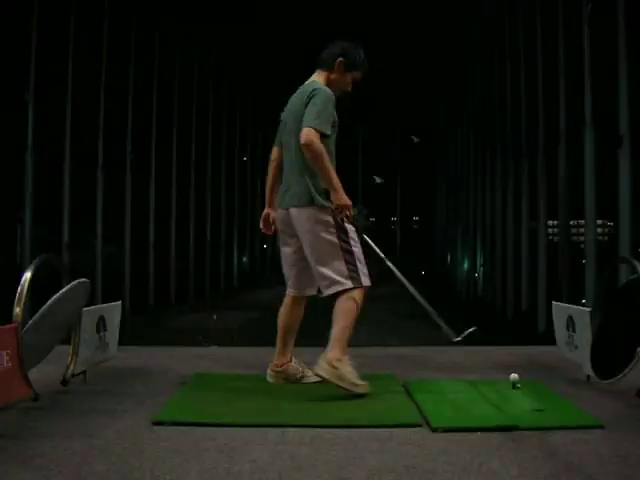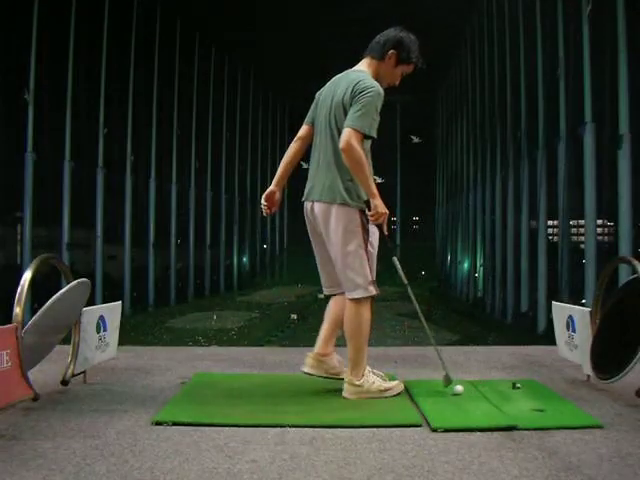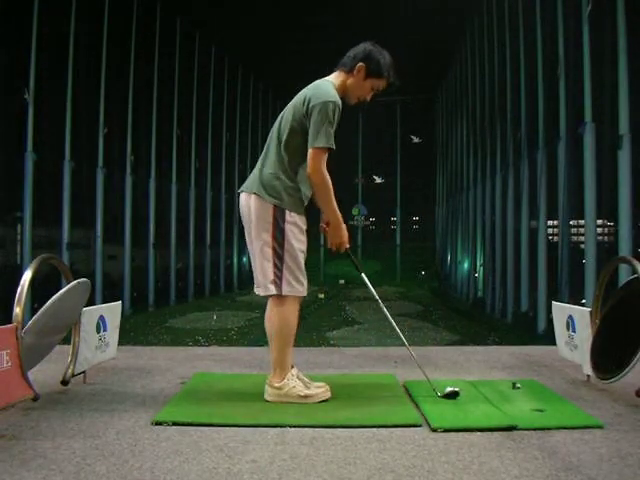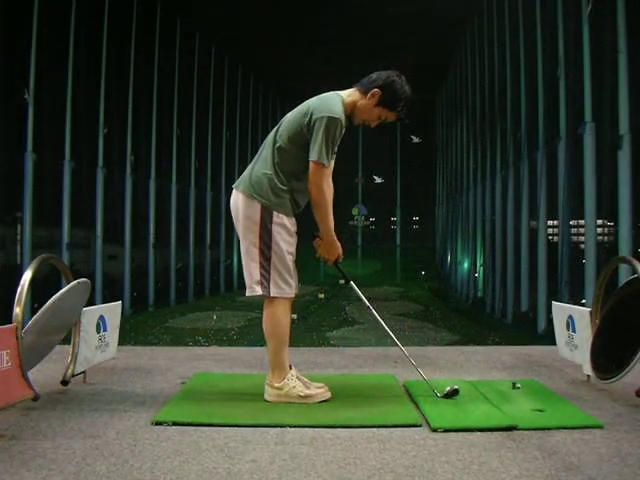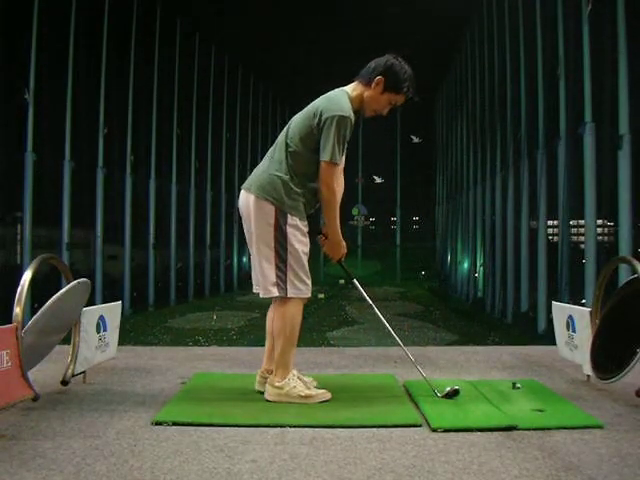
dt=1s
person 1, frame 1
left shoulder: (293, 101)
right shoulder: (321, 94)
left elbow: (275, 160)
right elbow: (309, 140)
left wrist: (270, 206)
right wrist: (336, 188)
left hip: (288, 206)
right hip: (317, 205)
left knee: (298, 289)
right knee: (352, 283)
left ankle: (282, 362)
right ankle: (336, 359)
person 1, frame 2
left shoulder: (331, 85)
right shoulder: (369, 89)
left elbow: (301, 139)
right elbow: (348, 145)
left wrist: (276, 185)
right wrist: (375, 197)
left hip: (315, 200)
right hip: (345, 203)
left knee: (343, 287)
right knee: (359, 290)
left ankle: (322, 354)
right ankle: (357, 377)
person 1, frame 3
left shoulder: (317, 93)
right shoulder: (327, 99)
right elbow: (315, 169)
left wrist: (328, 215)
right wrist: (337, 223)
left hip: (265, 198)
right hip: (275, 202)
left knee: (281, 293)
right knee: (288, 292)
left ankle: (282, 373)
right ankle: (280, 381)
person 1, frame 4
left shoulder: (332, 109)
right shoulder: (331, 113)
left elbow: (325, 180)
right elbow: (315, 183)
left wrist: (329, 234)
right wrist: (328, 238)
left hip: (265, 200)
right hip: (264, 201)
left knee: (283, 291)
right knee: (278, 292)
left ankle: (283, 373)
right ankle: (279, 381)
person 1, frame 5
left shoulder: (337, 105)
right shoulder: (340, 111)
left elbow: (336, 176)
right elbow: (327, 182)
left wrist: (332, 231)
right wrist: (335, 237)
left hip: (262, 197)
right hip: (275, 202)
left knee: (284, 290)
right knee: (292, 291)
left ankle: (270, 370)
right ankle: (281, 381)
